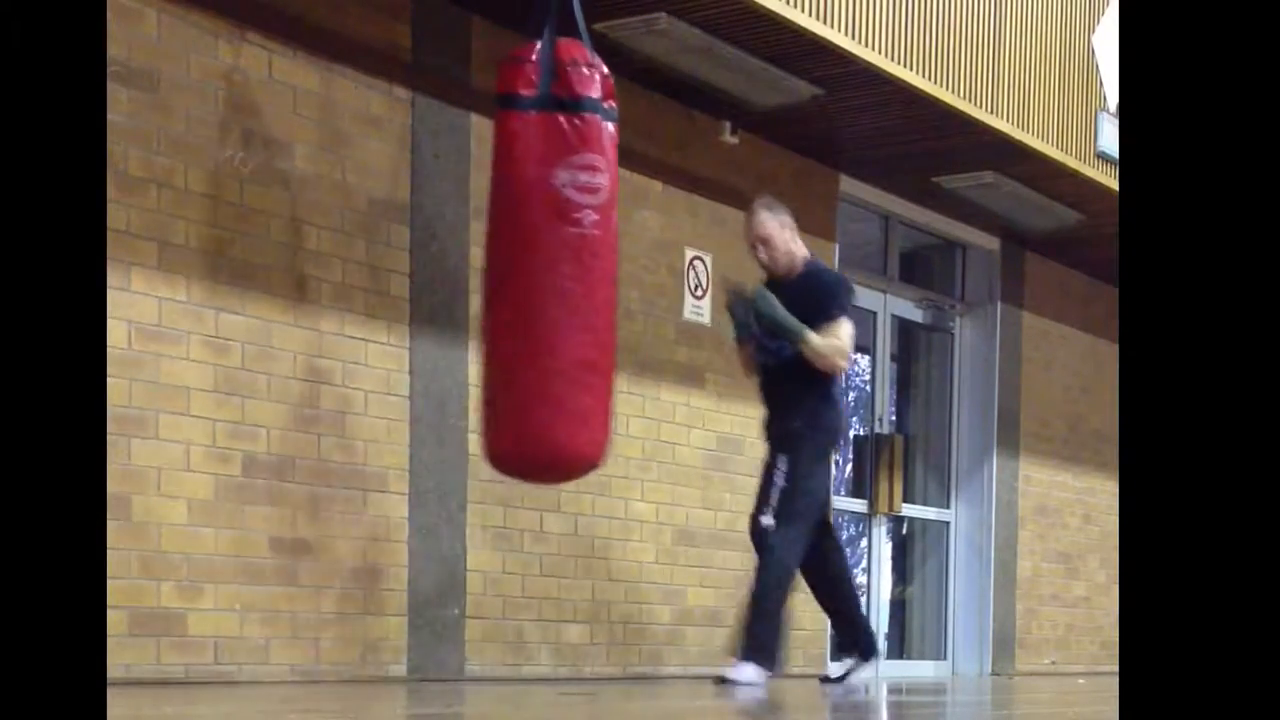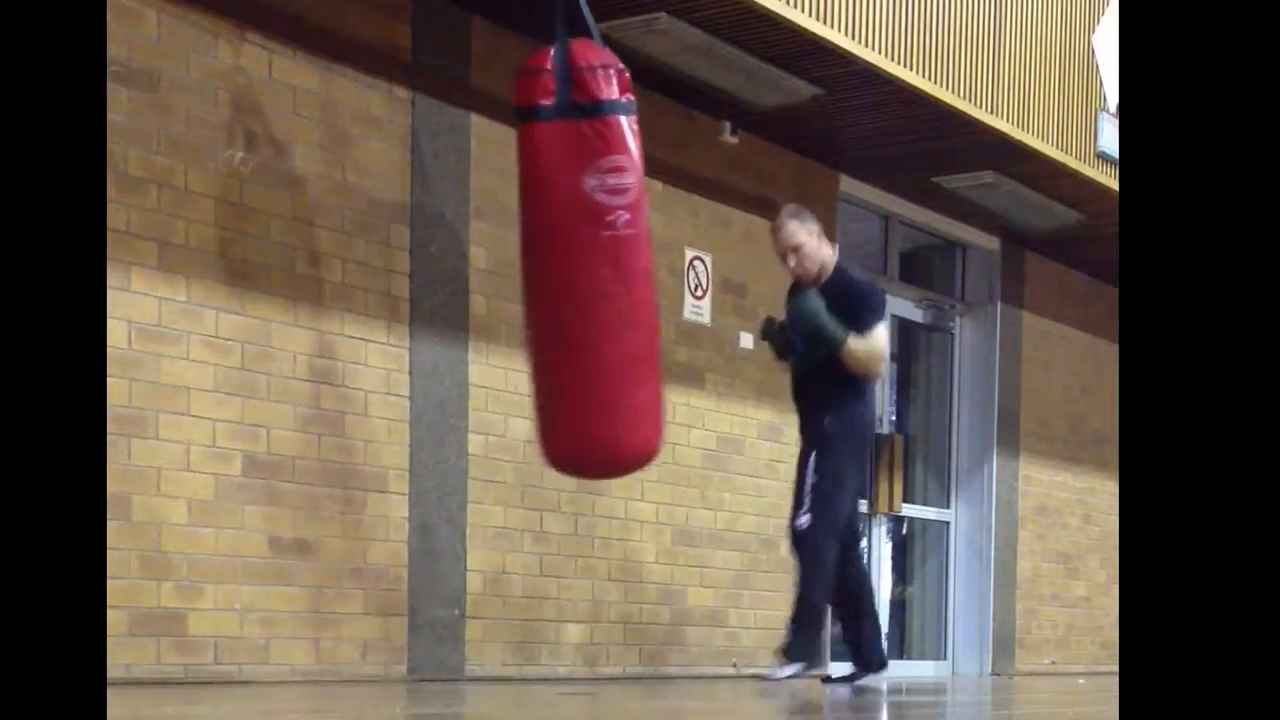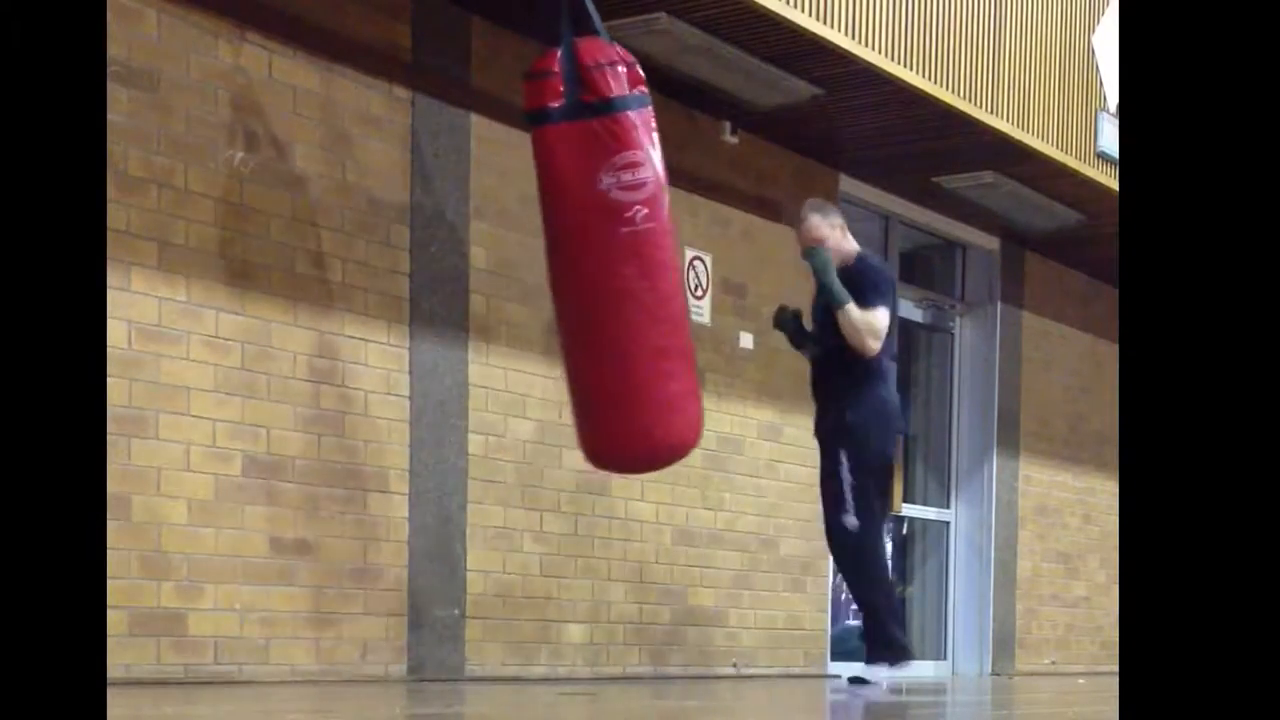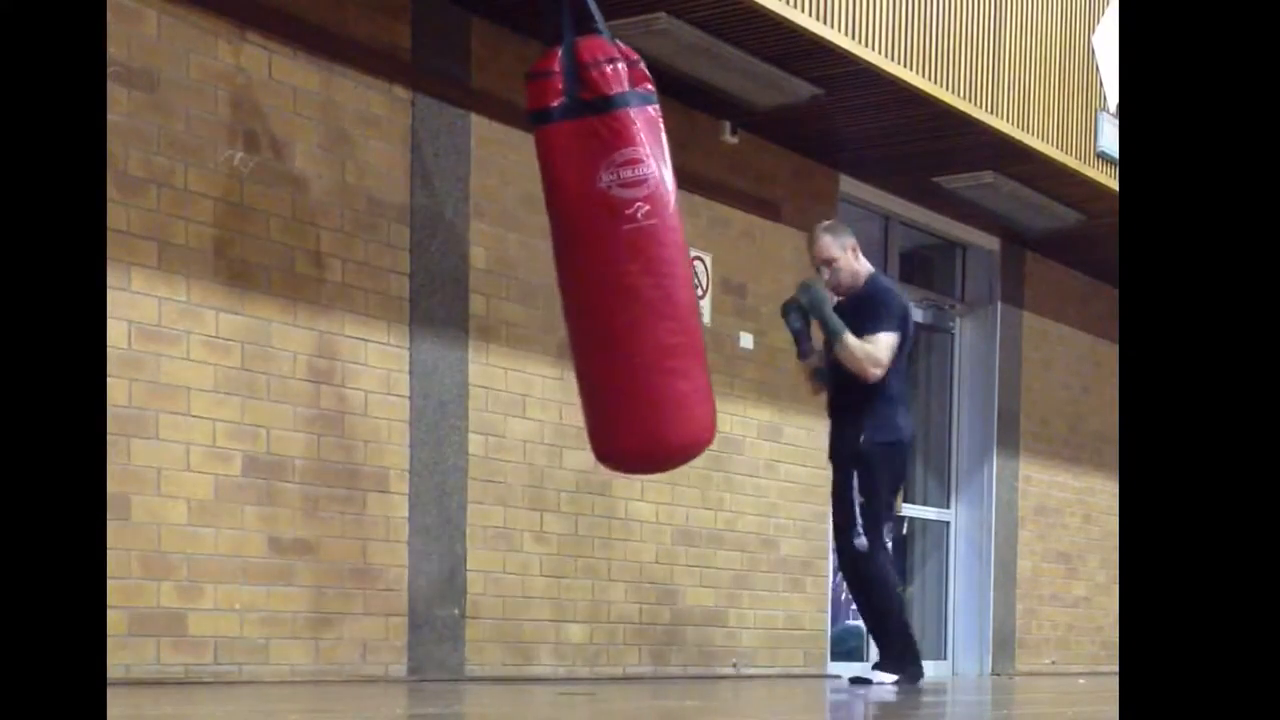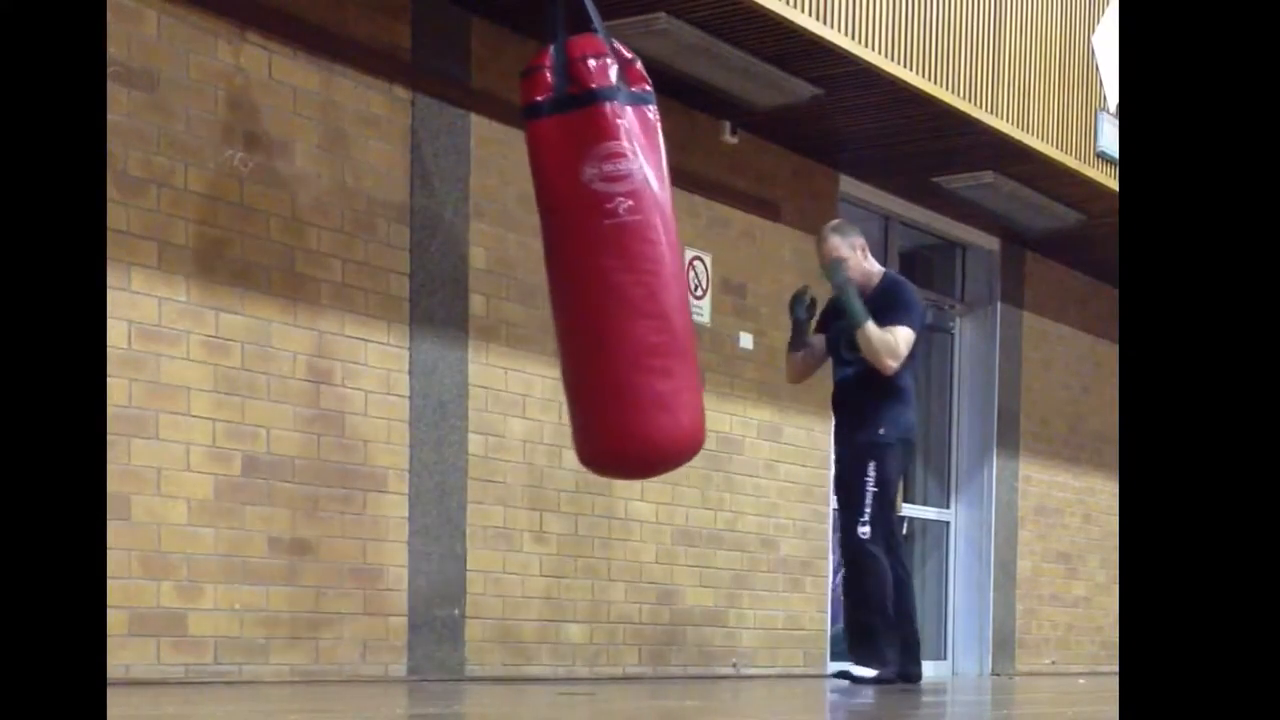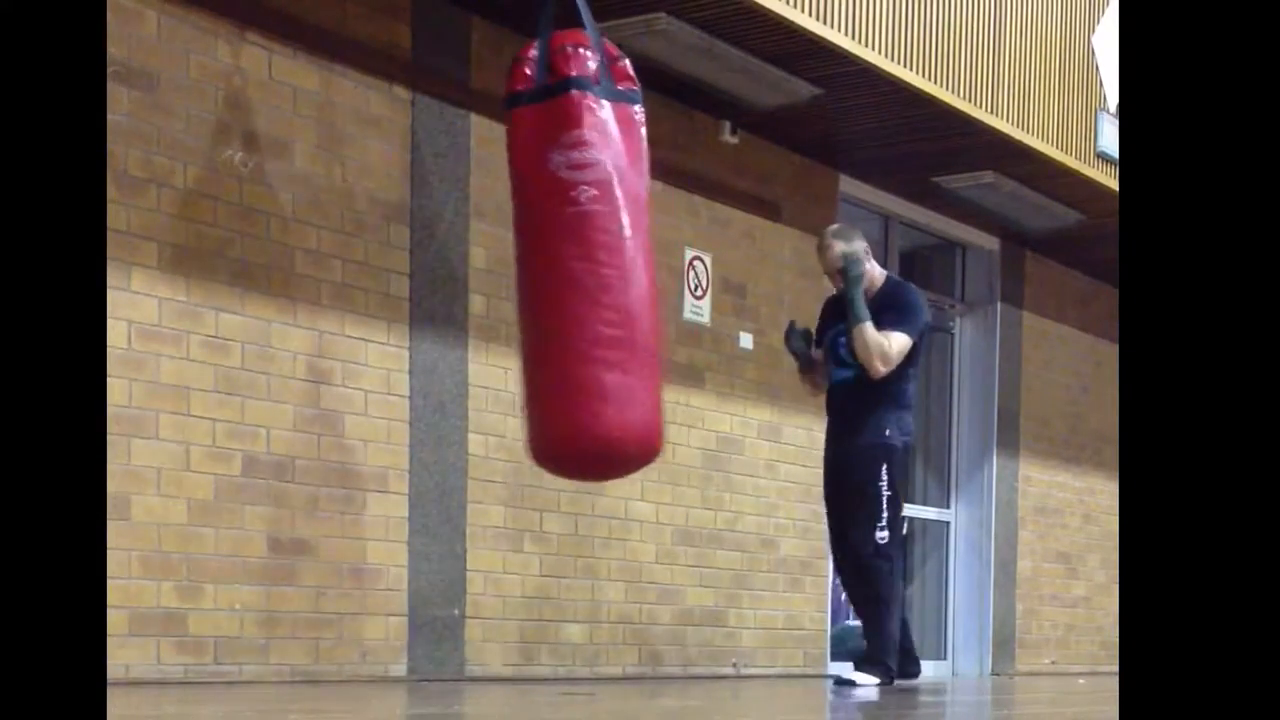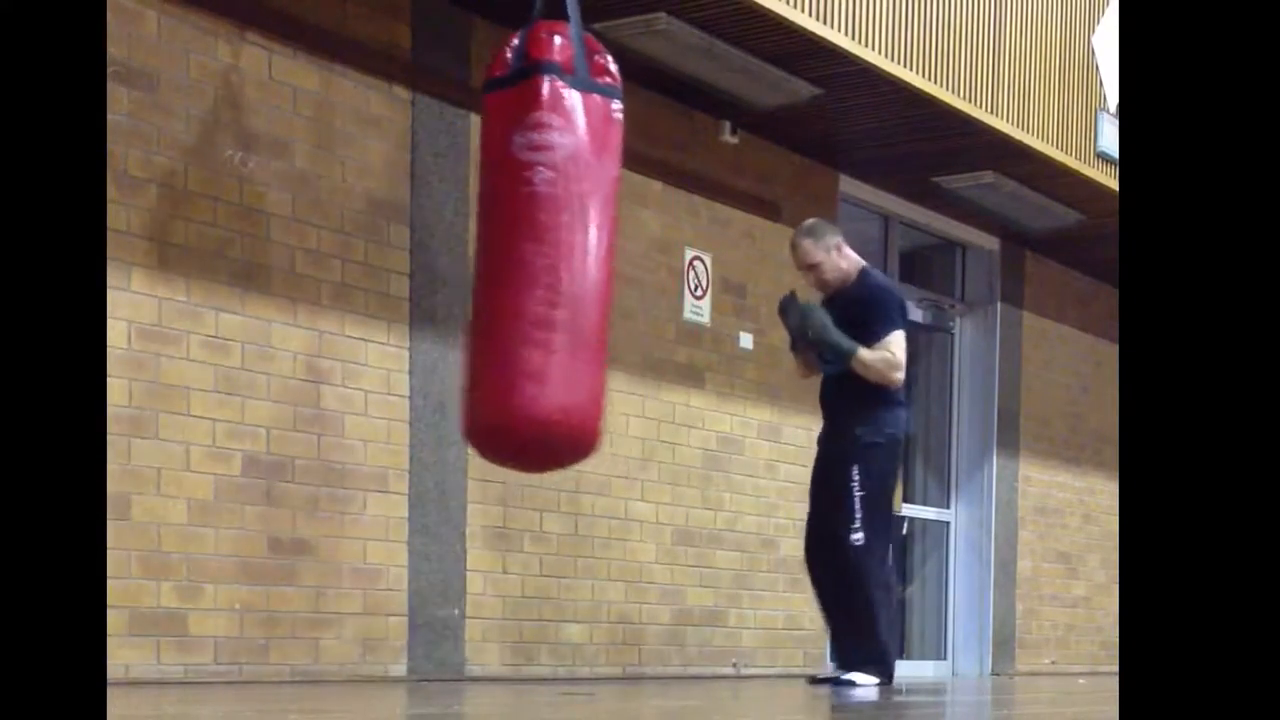
dt=0.2s
person 1, frame 1
left shoulder: (826, 284)
right shoulder: (771, 291)
left elbow: (838, 358)
right elbow: (753, 366)
left wrist: (785, 323)
right wrist: (743, 326)
left hip: (809, 425)
right hip: (790, 426)
left knee: (774, 530)
right knee: (814, 538)
left ankle: (759, 651)
right ankle: (857, 642)
person 1, frame 2
left shoulder: (857, 289)
right shoulder: (798, 294)
left elbow: (877, 362)
left wrist: (827, 328)
right wrist: (780, 342)
left hip: (842, 425)
right hip: (819, 425)
left knee: (812, 528)
right knee: (839, 539)
left ankle: (803, 644)
right ankle: (866, 653)
person 1, frame 3
left shoulder: (871, 275)
right shoulder: (828, 282)
left elbow: (870, 342)
left wrist: (832, 286)
right wrist: (798, 336)
left hip: (863, 417)
right hip: (843, 418)
left knee: (853, 529)
right knee: (860, 529)
left ankle: (888, 644)
right ankle: (885, 643)
person 1, frame 4
left shoulder: (881, 297)
right shoulder: (845, 307)
left elbow: (872, 366)
right elbow: (822, 381)
left wrist: (827, 316)
right wrist: (802, 336)
left hip: (874, 437)
right hip: (859, 439)
left knee: (861, 548)
right knee: (865, 550)
left ankle: (899, 658)
right ankle: (899, 658)
person 1, frame 5
left shoulder: (899, 294)
right shoulder: (837, 307)
left elbow: (889, 357)
right elbow: (796, 373)
left wrist: (851, 303)
right wrist: (800, 326)
left hip: (883, 432)
right hip: (854, 434)
left knee: (862, 540)
right knee: (881, 546)
left ankle: (876, 653)
right ankle: (902, 659)
person 1, frame 6
left shoulder: (904, 299)
right shoulder: (834, 309)
left elbow: (878, 364)
right elbow: (817, 382)
left wrist: (857, 297)
right wrist: (801, 355)
left hip: (881, 436)
right hip: (841, 437)
left knee: (875, 547)
right knee: (847, 551)
left ankle: (879, 661)
right ankle: (901, 657)
person 1, frame 7
left shoulder: (878, 293)
right shoulder: (831, 298)
left elbow: (894, 371)
right elbow: (813, 367)
left wrist: (835, 339)
right wrist: (797, 332)
left hip: (871, 433)
right hip: (839, 432)
left knee: (860, 547)
right knee: (821, 545)
left ankle: (874, 662)
right ankle: (851, 654)
